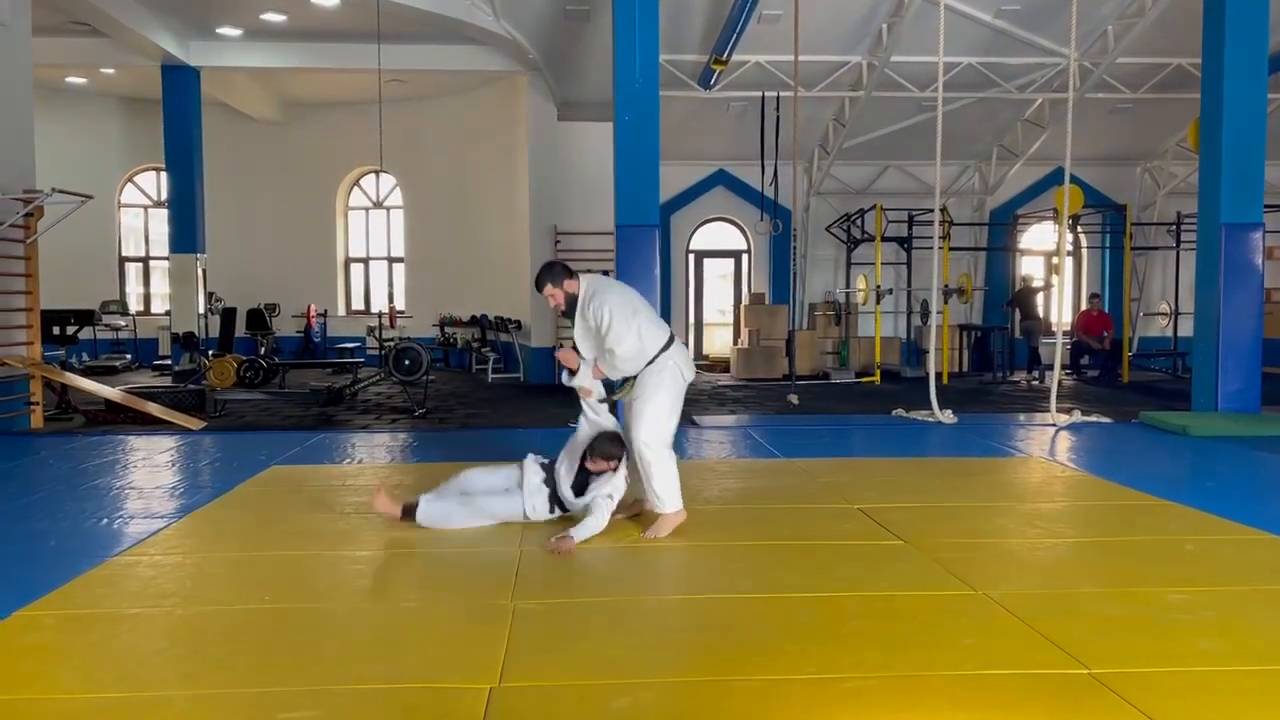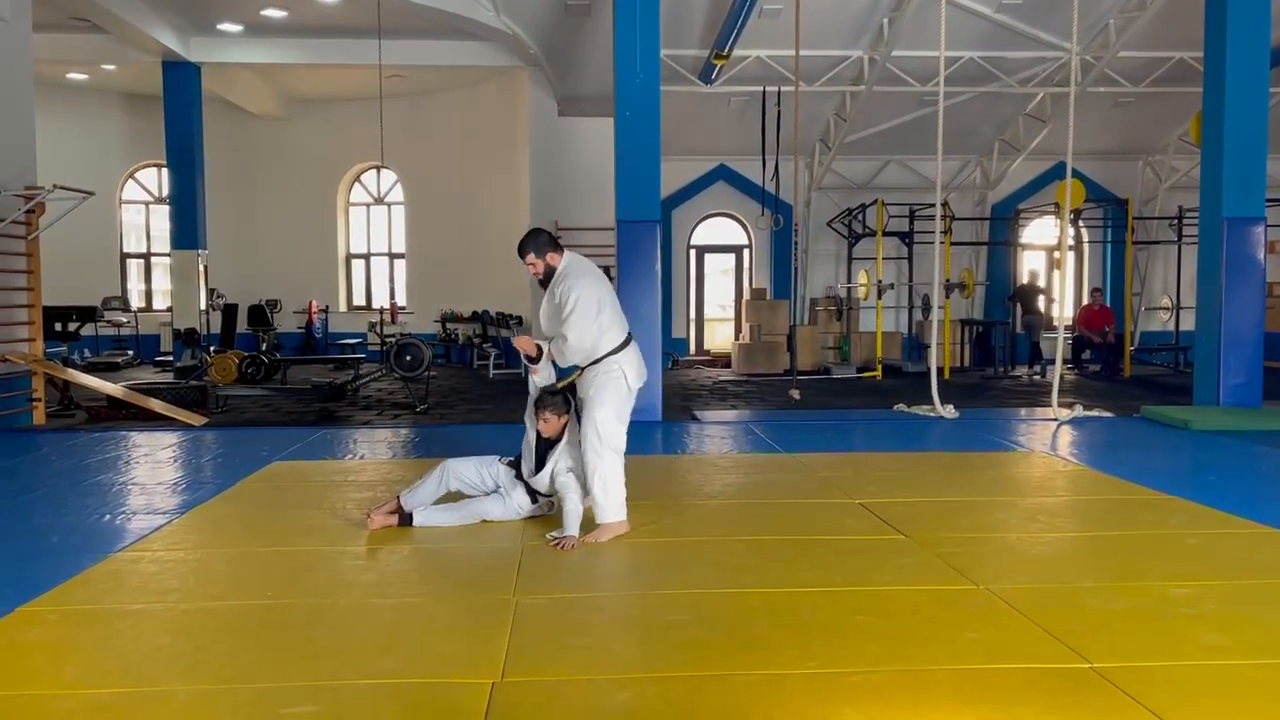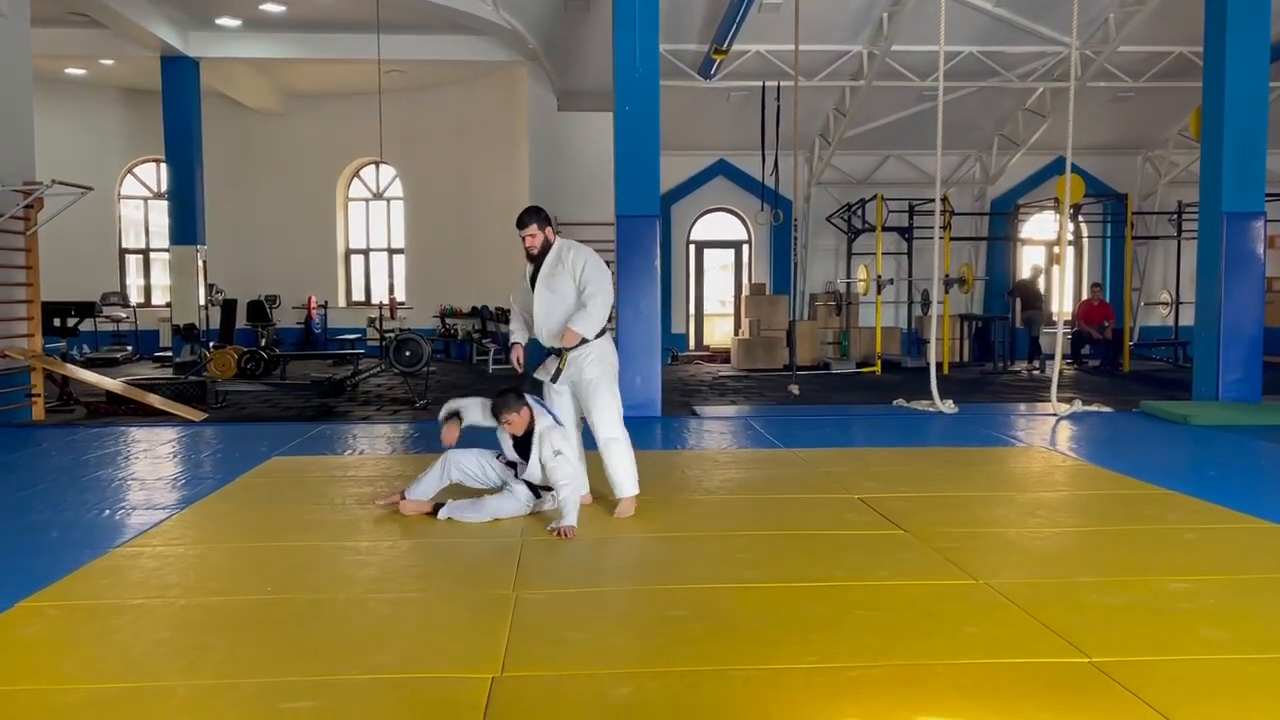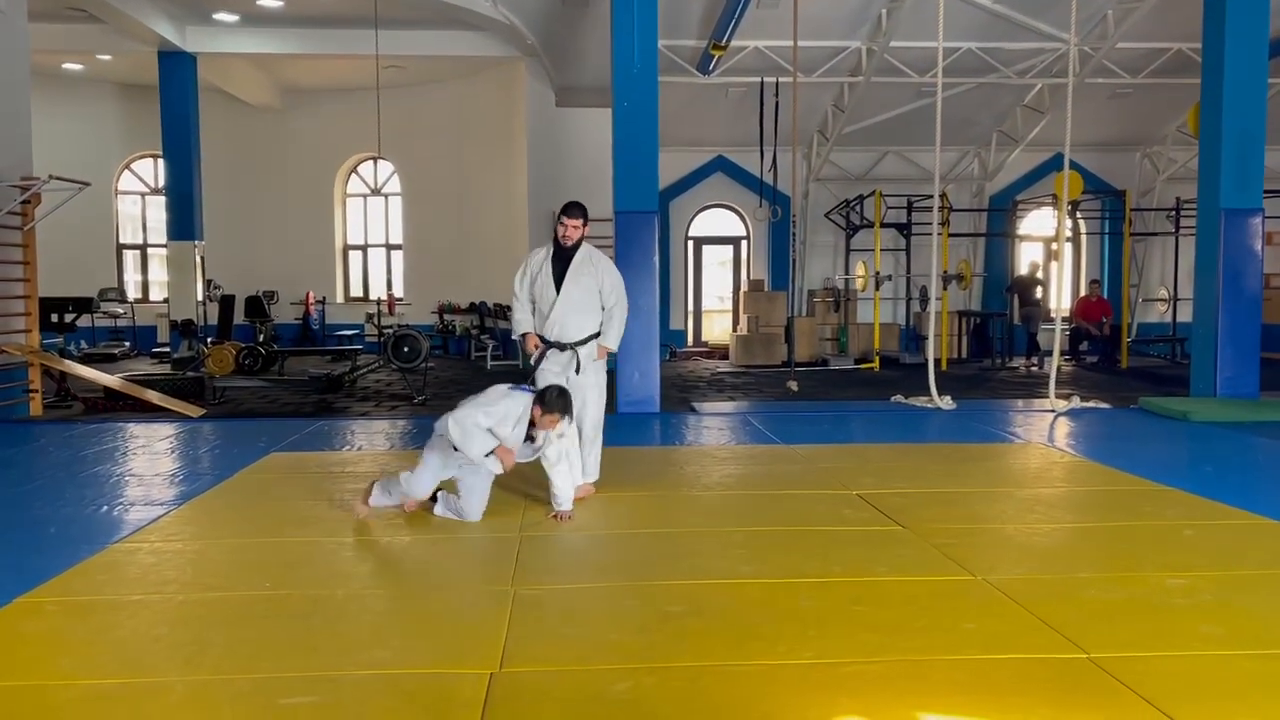
dt=0.5s
person 1, frame 1
left shoulder: (604, 299)
right shoulder: (582, 299)
left elbow: (623, 353)
right elbow: (599, 349)
left wrist: (593, 370)
right wrist: (580, 364)
left hip: (663, 366)
right hip: (643, 366)
left knee: (649, 438)
right knee: (637, 436)
left ankle: (671, 510)
right ankle: (649, 498)
person 1, frame 2
left shoulder: (576, 283)
right shoulder: (566, 274)
left elbow: (575, 341)
right elbow: (566, 332)
left wrist: (546, 352)
right wrist: (539, 348)
left hip: (612, 369)
right hip: (599, 367)
left knee: (600, 441)
right knee: (593, 436)
left ankle: (613, 519)
right ankle: (600, 494)
person 1, frame 3
left shoulder: (577, 256)
right shoulder: (531, 269)
left elbow: (600, 294)
right elbow: (520, 311)
left wrist: (578, 329)
right wrist: (518, 341)
left hip: (590, 353)
right hip: (556, 360)
left knee: (606, 424)
right knee: (562, 430)
left ankle: (627, 492)
person 1, frame 4
left shoulder: (598, 262)
right shoulder: (537, 259)
left elbow: (616, 306)
right elbow: (521, 299)
left wrist: (606, 344)
right wrist: (527, 331)
left hip: (587, 353)
right hip: (548, 353)
left knee: (589, 419)
left ankle: (586, 477)
person 2, frame 1
left shoulder: (611, 489)
right shoulder: (600, 433)
left elbow: (596, 520)
right elbow: (595, 406)
left wrist: (571, 537)
left hip: (535, 503)
right hip: (539, 473)
left knee: (481, 509)
right knee: (471, 478)
left ankle: (407, 512)
right ankle: (412, 506)
person 2, frame 2
left shoulder: (567, 456)
right shoulder: (544, 414)
left elbow: (572, 496)
right elbow: (542, 377)
left wrist: (571, 533)
left hip: (529, 498)
right hip: (512, 471)
left knee: (479, 509)
right knee: (450, 469)
left ankle: (398, 519)
right ankle: (398, 504)
person 2, frame 3
left shoulder: (550, 436)
right shoulder: (515, 409)
left elbow: (566, 481)
right elbow: (466, 407)
left wrist: (568, 521)
right wrist: (454, 421)
left hip: (535, 491)
right hip: (512, 468)
left knee: (489, 507)
right knee: (452, 458)
left ankle: (433, 508)
right ankle: (407, 497)
person 2, frame 4
left shoulder: (553, 419)
right shoulder: (509, 402)
left elbow: (558, 462)
right elbow: (460, 420)
left wrist: (562, 504)
right wrist: (496, 448)
left hip: (484, 461)
right hip: (457, 439)
left knee: (471, 513)
right knee: (419, 485)
left ankle: (432, 499)
right ankle: (375, 491)
